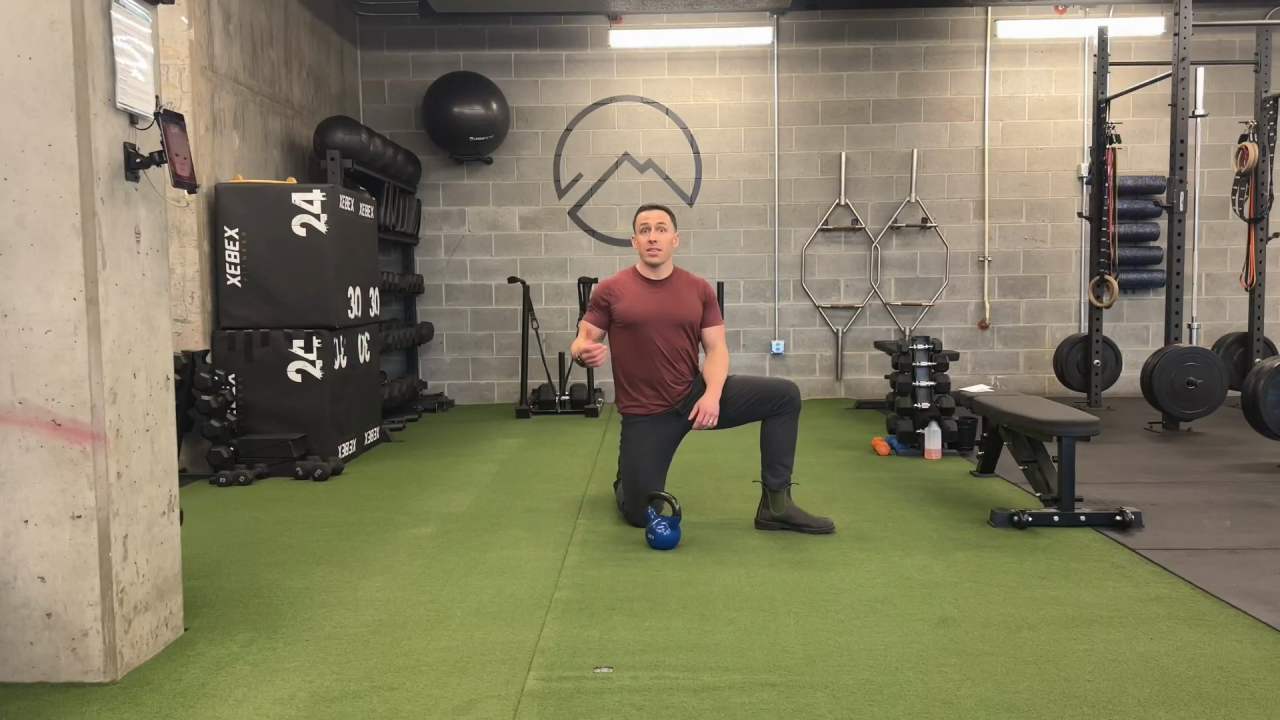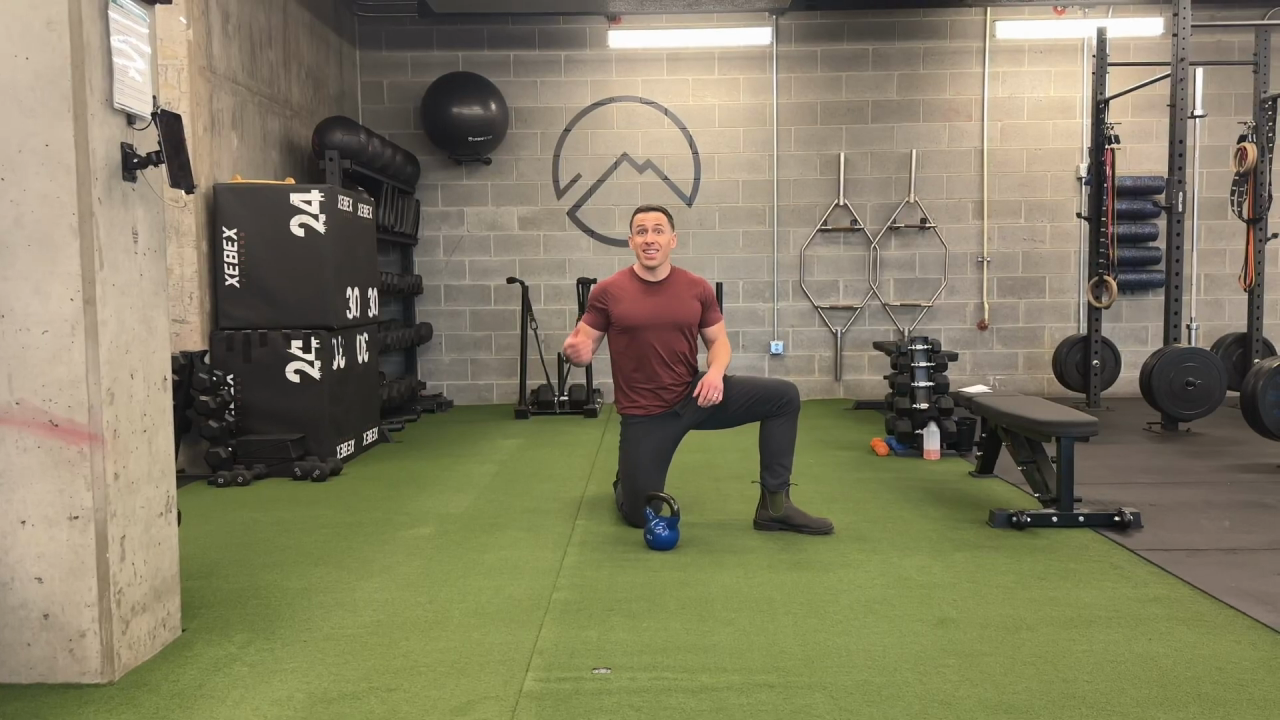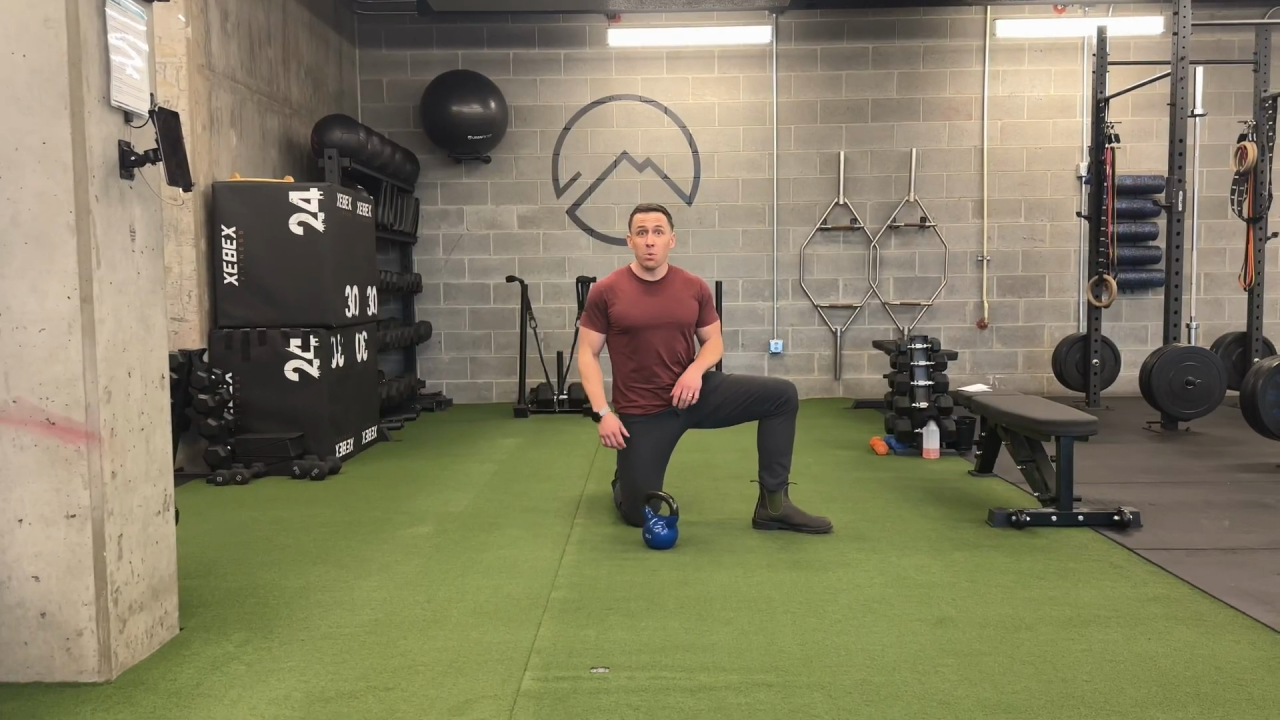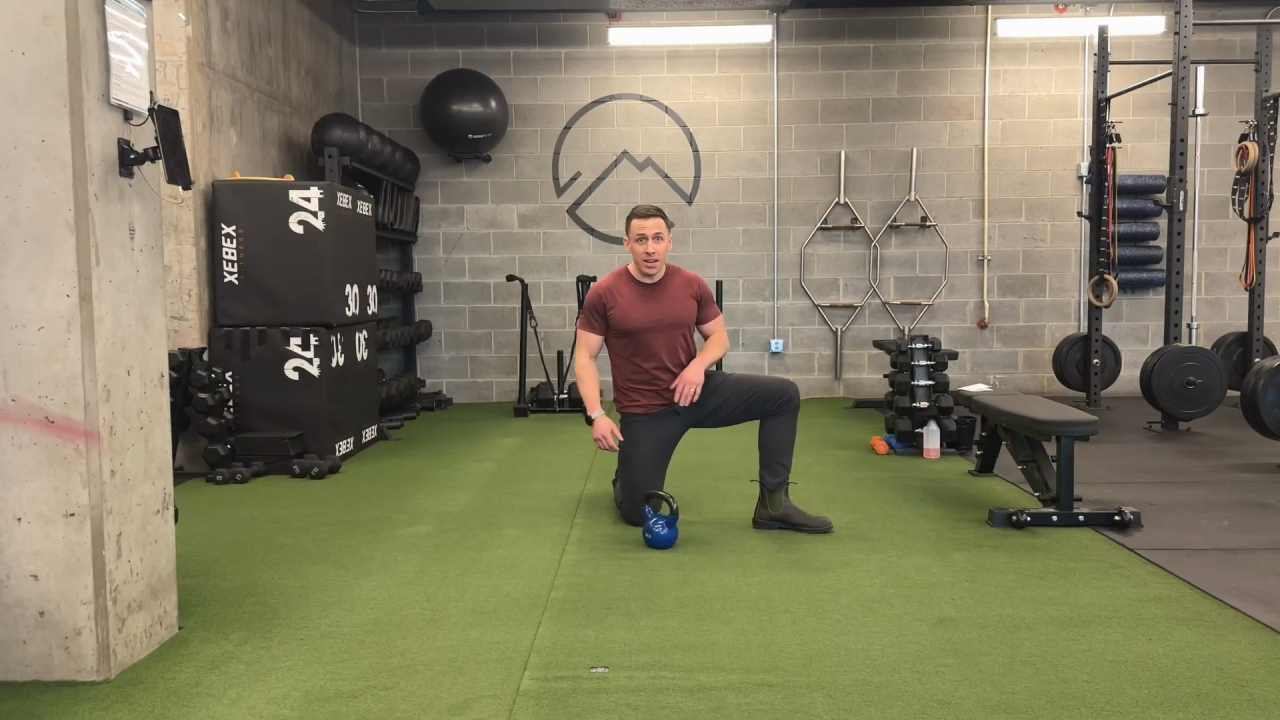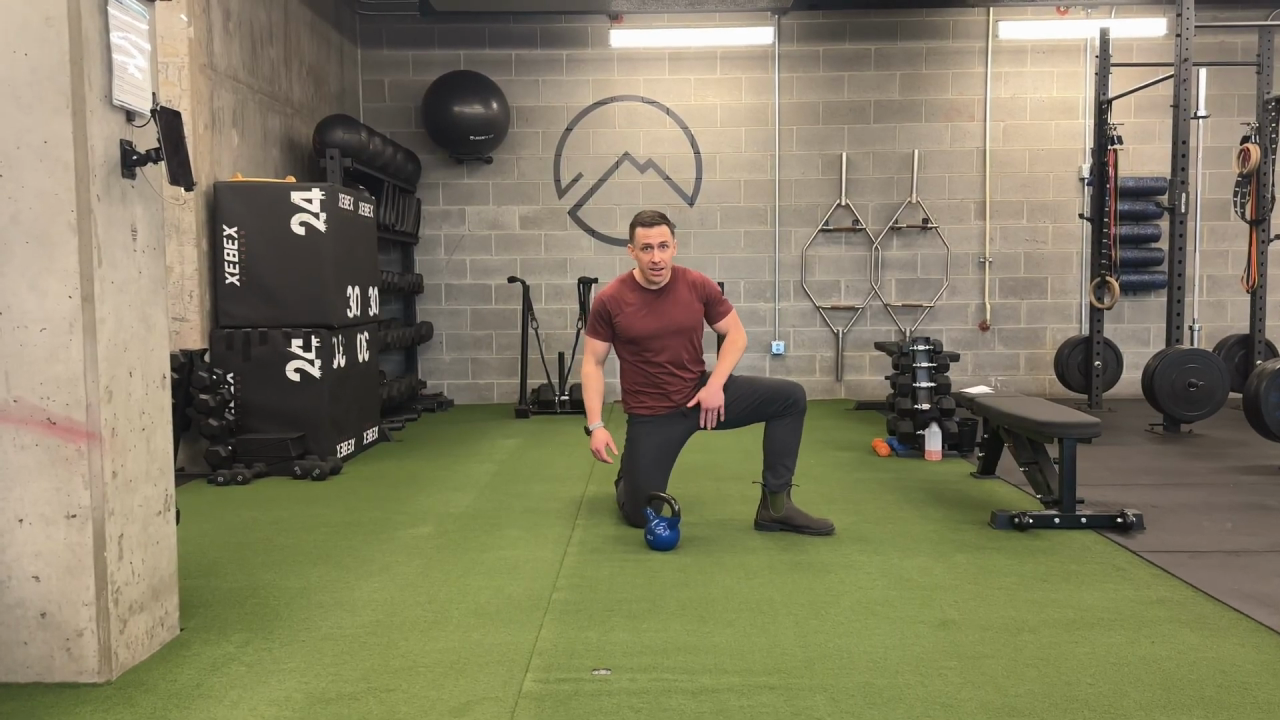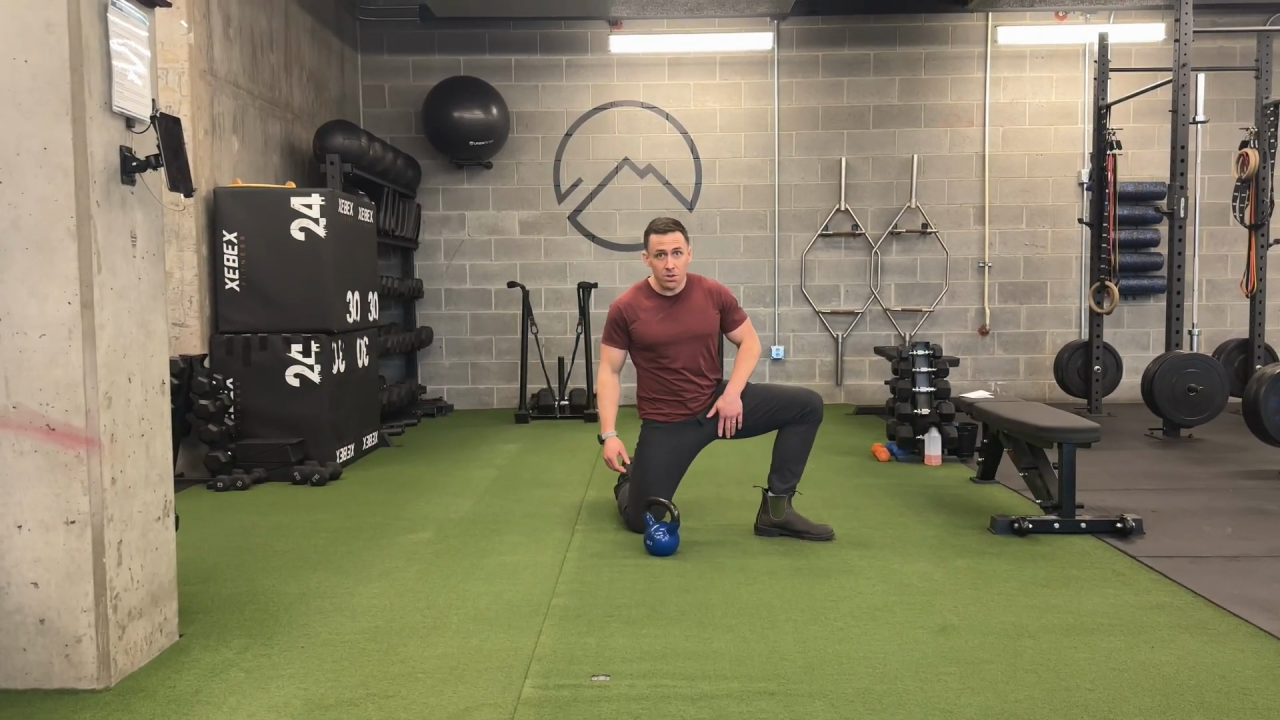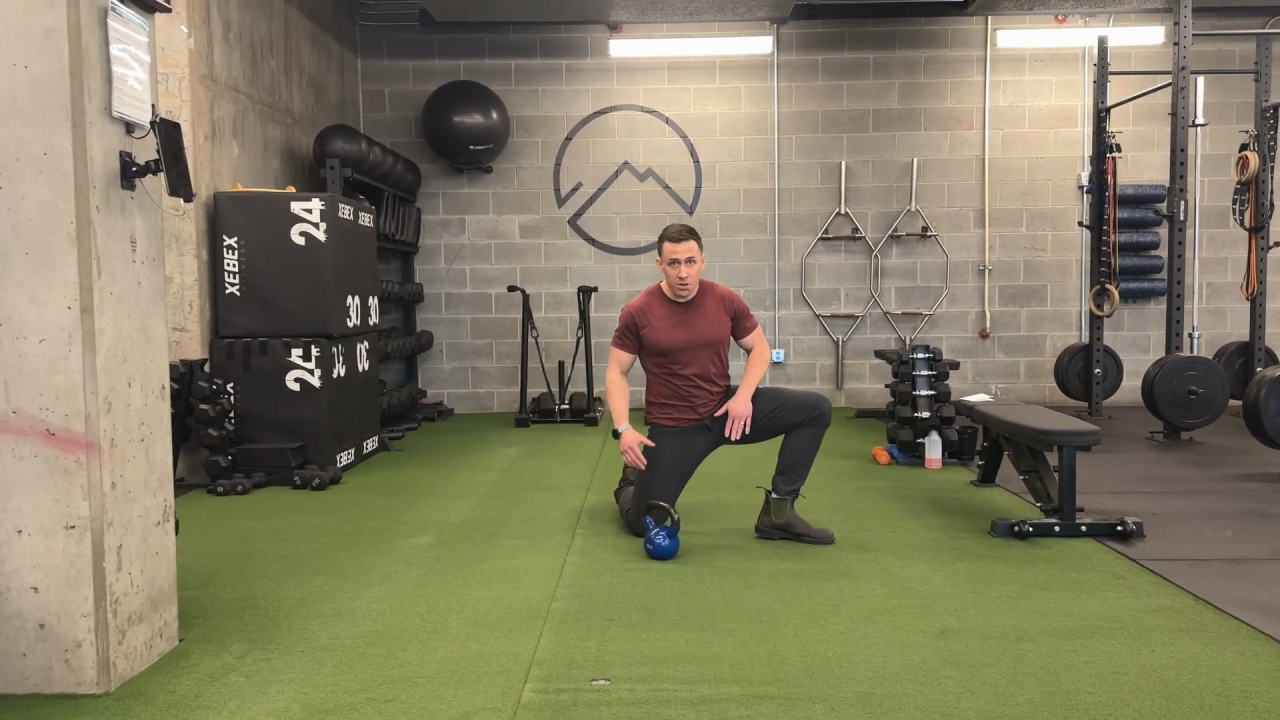
dt=0.4s
person 1, frame 1
left shoulder: (699, 289)
right shoulder: (611, 290)
left elbow: (716, 348)
right elbow: (584, 346)
left wrist: (713, 394)
right wrist: (582, 353)
left hip: (694, 396)
right hip: (645, 413)
left knee: (785, 395)
right knee: (641, 514)
left ankle: (776, 505)
right ankle: (628, 479)
person 1, frame 2
left shoulder: (697, 288)
right shoulder: (608, 292)
left elbow: (719, 340)
right elbow: (585, 345)
left wrist: (717, 371)
right wrist: (575, 353)
left hip: (695, 394)
right hip: (645, 413)
left knee: (783, 396)
right knee: (640, 515)
left ankle: (774, 505)
right ankle: (626, 480)
person 1, frame 3
left shoulder: (694, 287)
right shoulder: (606, 292)
left elbow: (713, 340)
right elbow: (588, 354)
left wrist: (697, 370)
right wrist: (603, 412)
left hip: (693, 394)
right hip: (642, 412)
left knee: (781, 395)
right knee: (639, 514)
left ankle: (773, 504)
right ankle: (625, 477)
person 1, frame 4
left shoulder: (692, 285)
right shoulder: (604, 294)
left elbow: (719, 337)
right elbow: (585, 357)
left wrist: (699, 366)
right wrist: (596, 415)
left hip: (695, 392)
right hip: (644, 411)
left knee: (783, 395)
right knee: (640, 513)
left ankle: (773, 504)
right ankle: (625, 477)
person 1, frame 5
left shoulder: (698, 286)
right shoulder: (610, 300)
left elbow: (735, 335)
right elbow: (593, 363)
left wrist: (714, 385)
right wrist: (595, 425)
left hip: (701, 394)
right hip: (651, 414)
left knee: (790, 397)
right knee: (640, 515)
left ankle: (775, 504)
right ankle: (628, 472)
person 1, frame 6
left shoulder: (714, 294)
right shoulder: (625, 308)
left elbow: (749, 343)
right elbow: (609, 371)
left wrist: (732, 393)
right wrist: (608, 434)
left hip: (717, 402)
right hip: (666, 421)
left knee: (808, 405)
right knee: (641, 520)
left ankle: (775, 508)
right ankle: (629, 481)
person 1, frame 7
left shoulder: (726, 300)
right shoulder: (638, 312)
left elbow: (760, 350)
right elbow: (616, 373)
left wrist: (745, 395)
right wrist: (623, 429)
left hip: (724, 410)
right hip: (673, 426)
left knee: (815, 409)
right knee: (644, 523)
left ankle: (778, 510)
right ankle: (631, 484)
